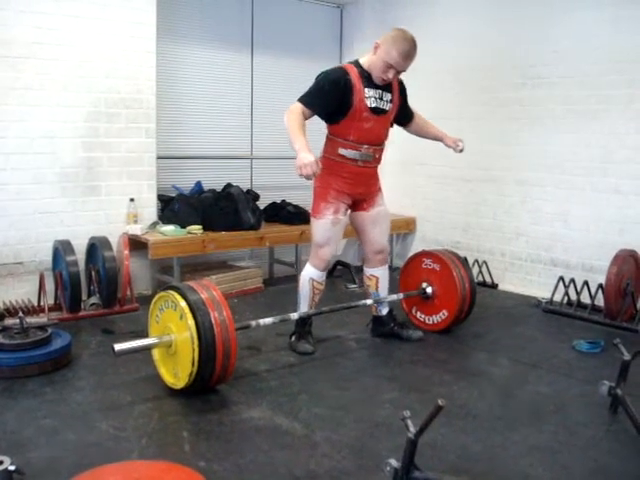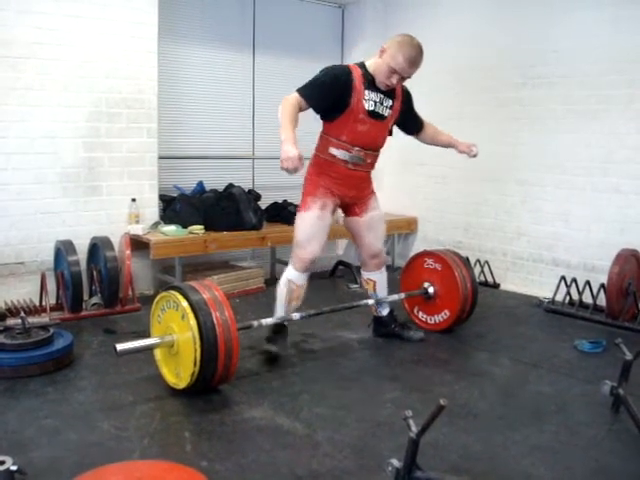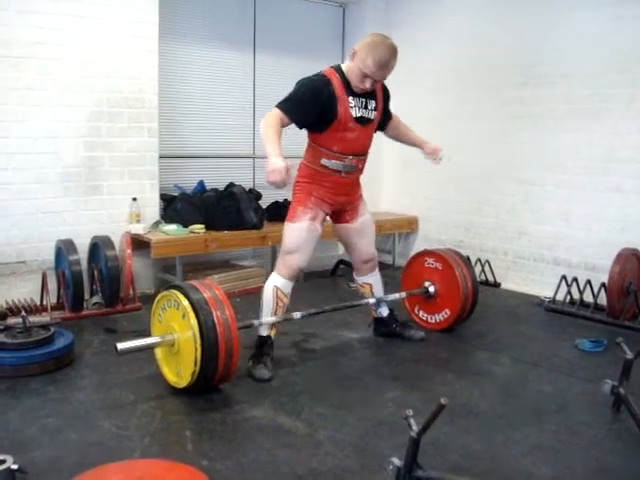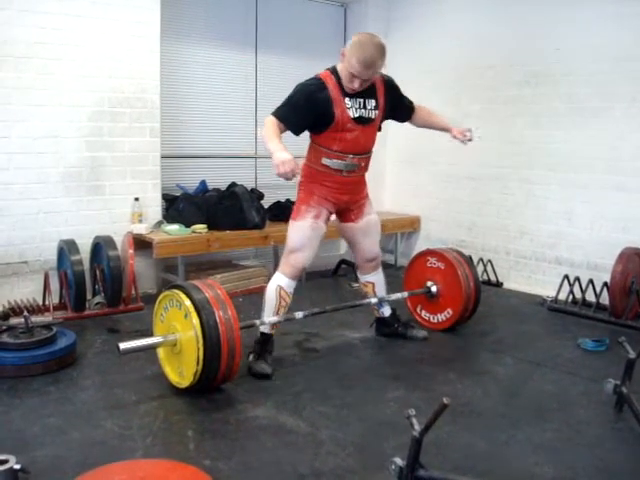
dt=0.3s
person 1, frame 1
left shoulder: (395, 88)
right shoulder: (338, 79)
left elbow: (409, 120)
right elbow: (295, 113)
left wrist: (443, 137)
right wrist: (302, 151)
left hip: (369, 183)
right hip: (334, 181)
left knee: (378, 252)
right knee: (322, 256)
left ankle: (383, 319)
right ankle: (302, 327)
person 1, frame 2
left shoulder: (400, 96)
right shoulder: (339, 78)
left elbow: (419, 129)
right elbow: (291, 104)
left wrist: (456, 143)
right wrist: (288, 143)
left hip: (361, 186)
right hip: (324, 182)
left knee: (375, 256)
right knee: (304, 257)
left ankle: (384, 320)
right ankle: (277, 331)
person 1, frame 3
left shoulder: (379, 93)
right shoulder: (319, 86)
left elbow: (387, 122)
right elbow: (274, 118)
left wrist: (422, 144)
right wrist: (275, 155)
left hip: (351, 191)
right hip: (314, 189)
left knee: (367, 259)
right knee: (290, 265)
left ankle: (384, 320)
right ankle: (263, 346)
person 1, frame 4
left shoulder: (384, 88)
right shoulder: (315, 90)
left elbow: (411, 112)
right elbow: (271, 125)
left wrist: (449, 128)
right wrist: (279, 152)
left hip: (356, 190)
right hip: (318, 188)
left knee: (370, 258)
right knee: (293, 263)
left ankle: (386, 320)
right ankle: (263, 343)
